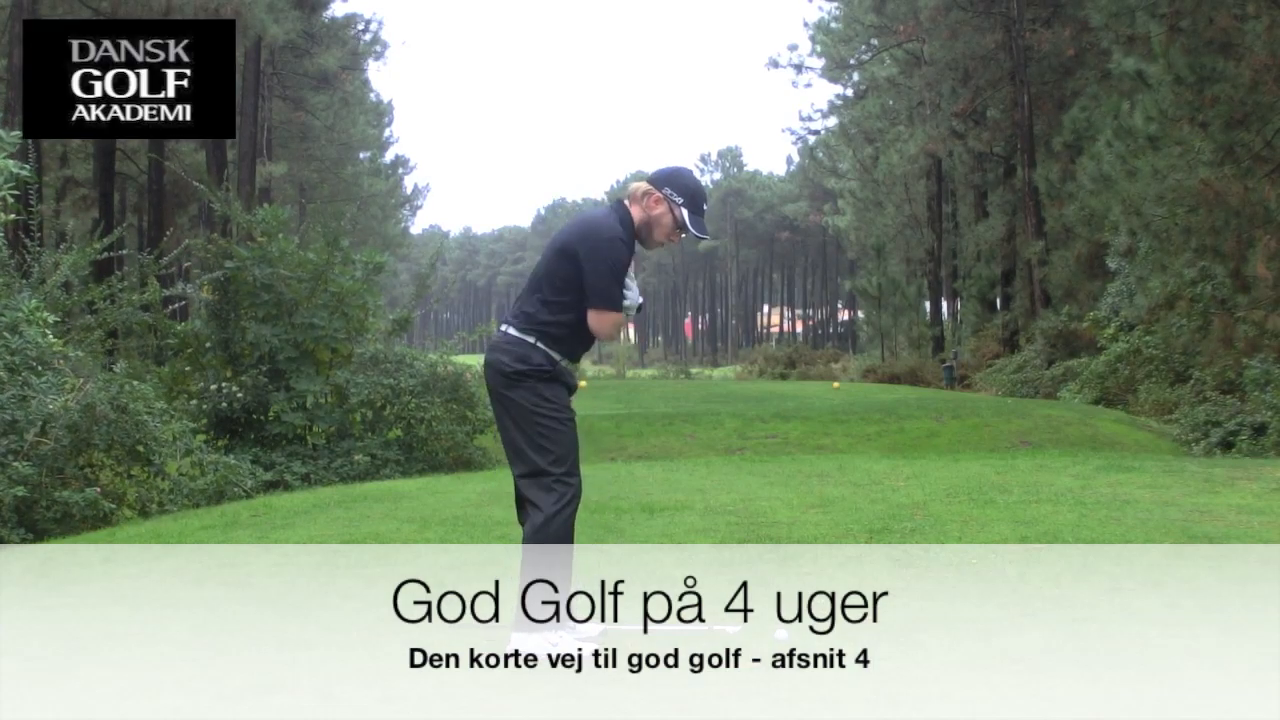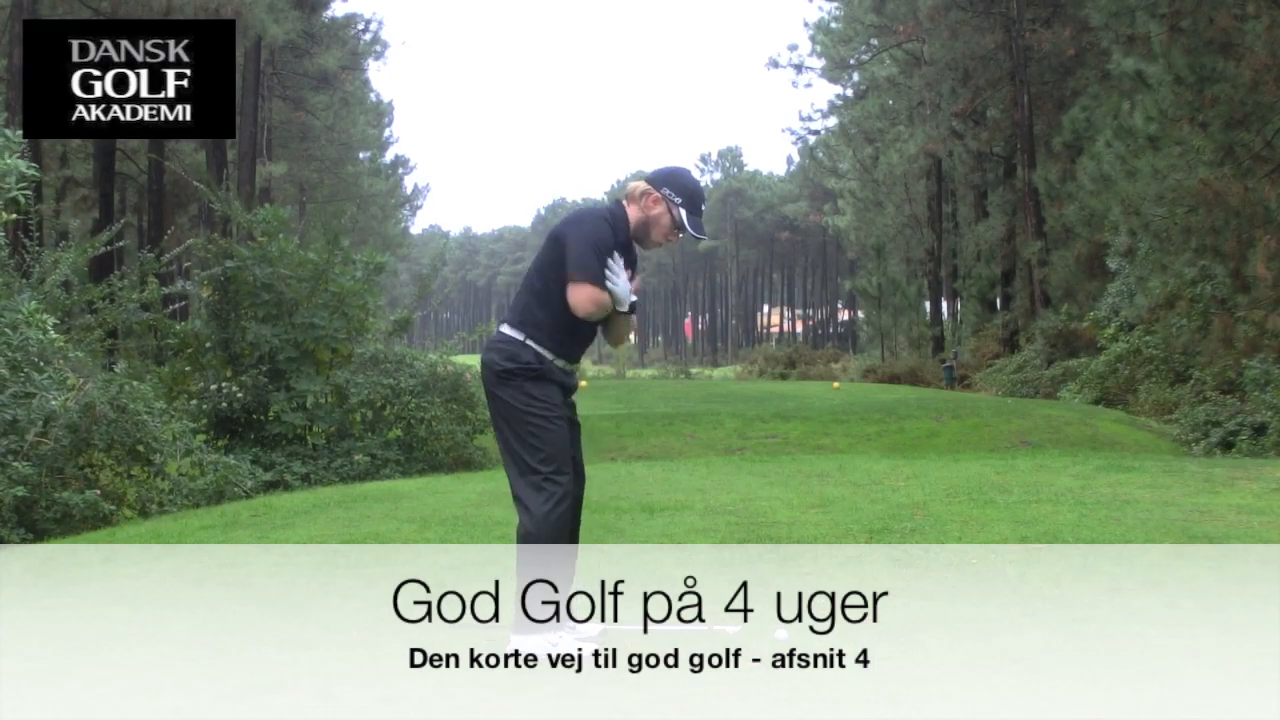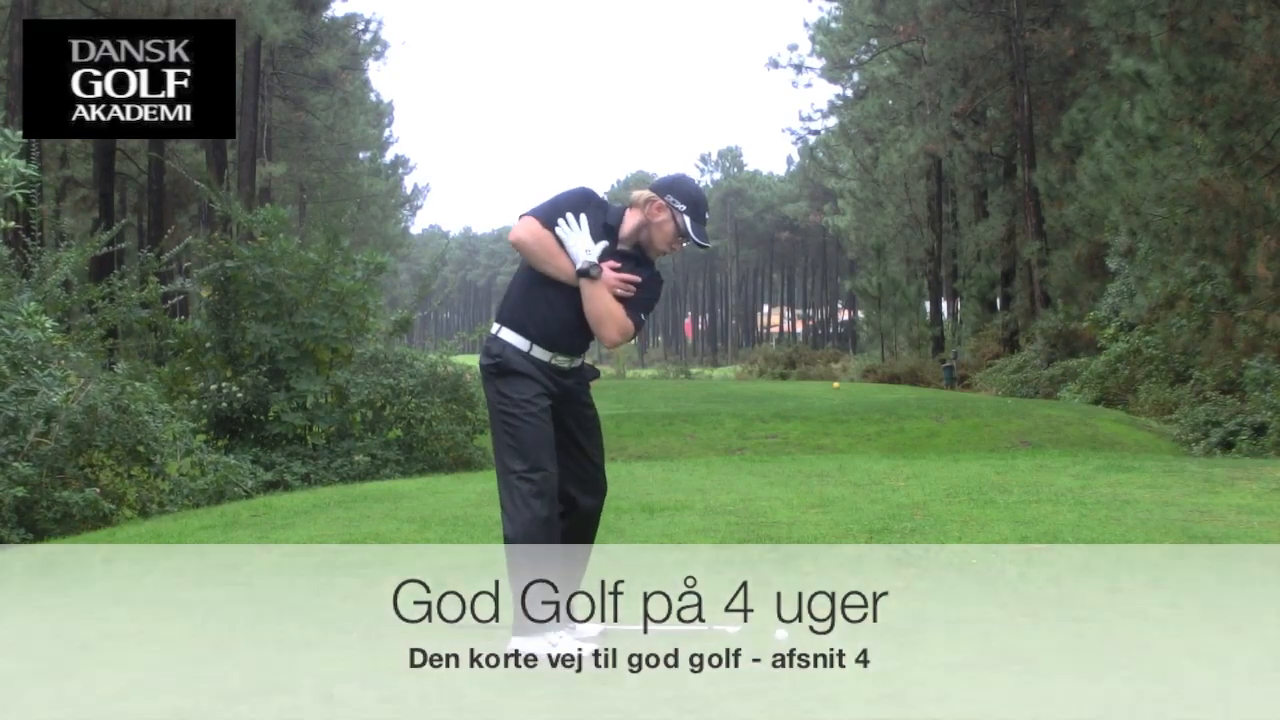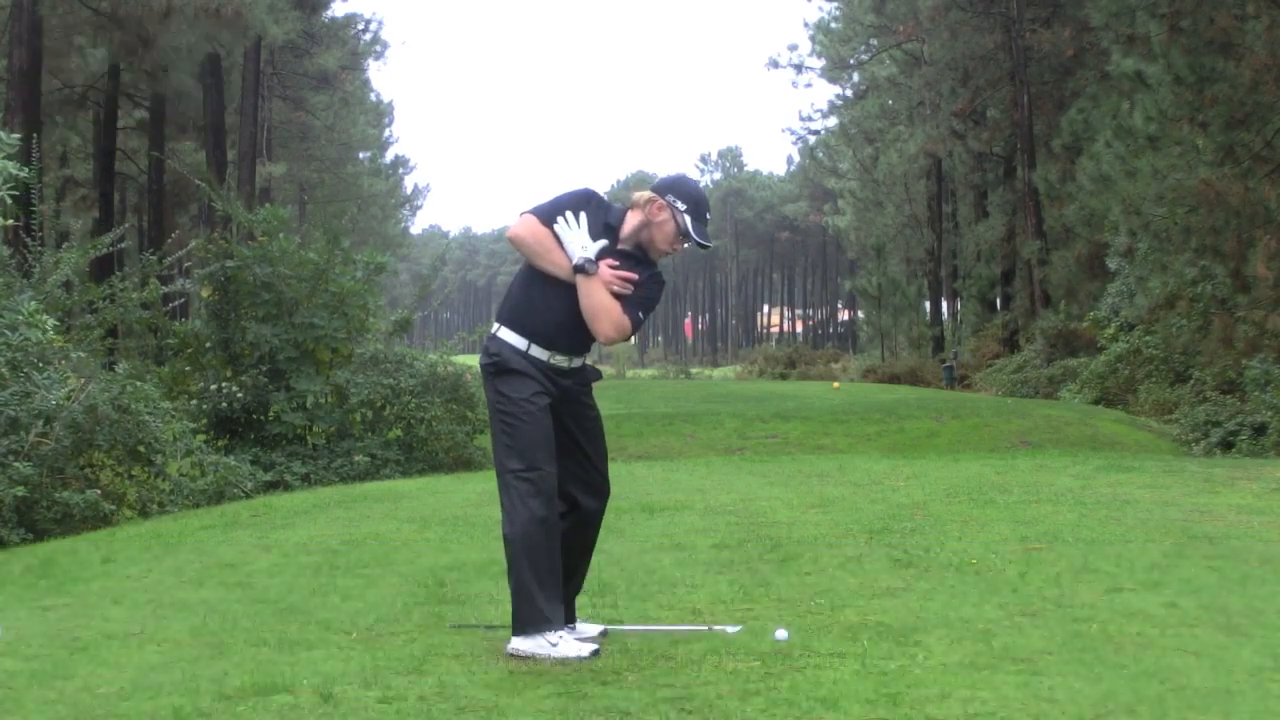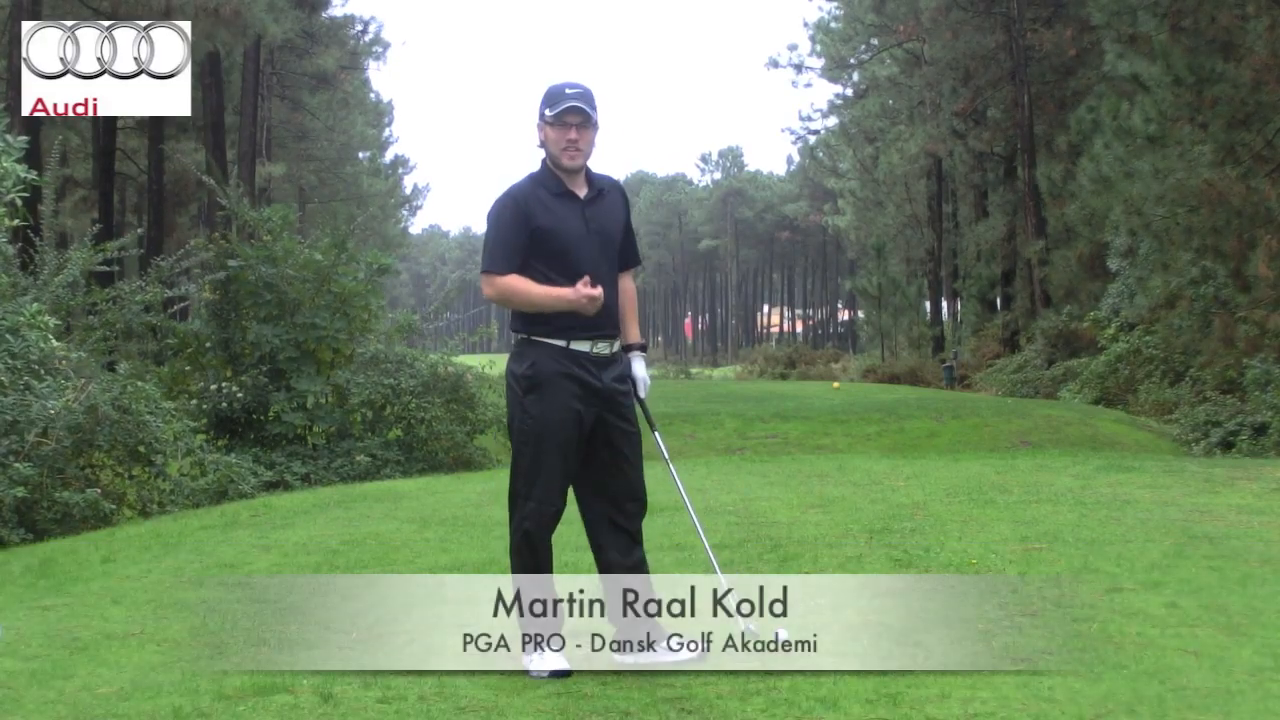
dt=0.4s
person 1, frame 1
left shoulder: (614, 234)
right shoulder: (607, 234)
left elbow: (611, 316)
right elbow: (605, 325)
left wrist: (627, 302)
right wrist: (628, 304)
left hip: (535, 367)
right hip: (526, 366)
left knee: (552, 487)
right knee: (554, 488)
right ankle: (532, 625)
person 1, frame 2
left shoulder: (623, 247)
right shoulder: (596, 224)
left elbow: (617, 337)
right elbow: (581, 300)
left wrist: (621, 301)
right wrist: (620, 299)
left hip: (542, 370)
right hip: (521, 366)
left knee: (564, 488)
right knee: (546, 490)
right ankle: (531, 626)
person 1, frame 3
left shoulder: (644, 276)
right shoulder: (582, 206)
left elbow: (613, 334)
right elbow: (522, 234)
left wrist: (589, 268)
right wrist: (584, 272)
left hip: (568, 374)
right hip: (515, 362)
left knee: (585, 492)
right knee: (533, 488)
left ankle: (556, 610)
right ankle: (530, 625)
person 1, frame 4
left shoulder: (646, 277)
right shoulder: (584, 209)
left elbow: (609, 330)
right elbow: (519, 231)
left wrist: (585, 262)
right wrist: (584, 272)
left hip: (570, 375)
right hip: (517, 364)
left knee: (588, 493)
right knee: (533, 490)
left ankle: (557, 615)
right ankle: (534, 627)
person 1, frame 5
left shoulder: (614, 196)
right shoulder: (519, 202)
right elbow: (494, 284)
left wrist: (634, 349)
right wrist: (569, 298)
left hip: (609, 369)
right hip: (547, 370)
left knee: (622, 506)
right knee: (538, 509)
left ankle: (635, 632)
right ankle: (538, 638)
